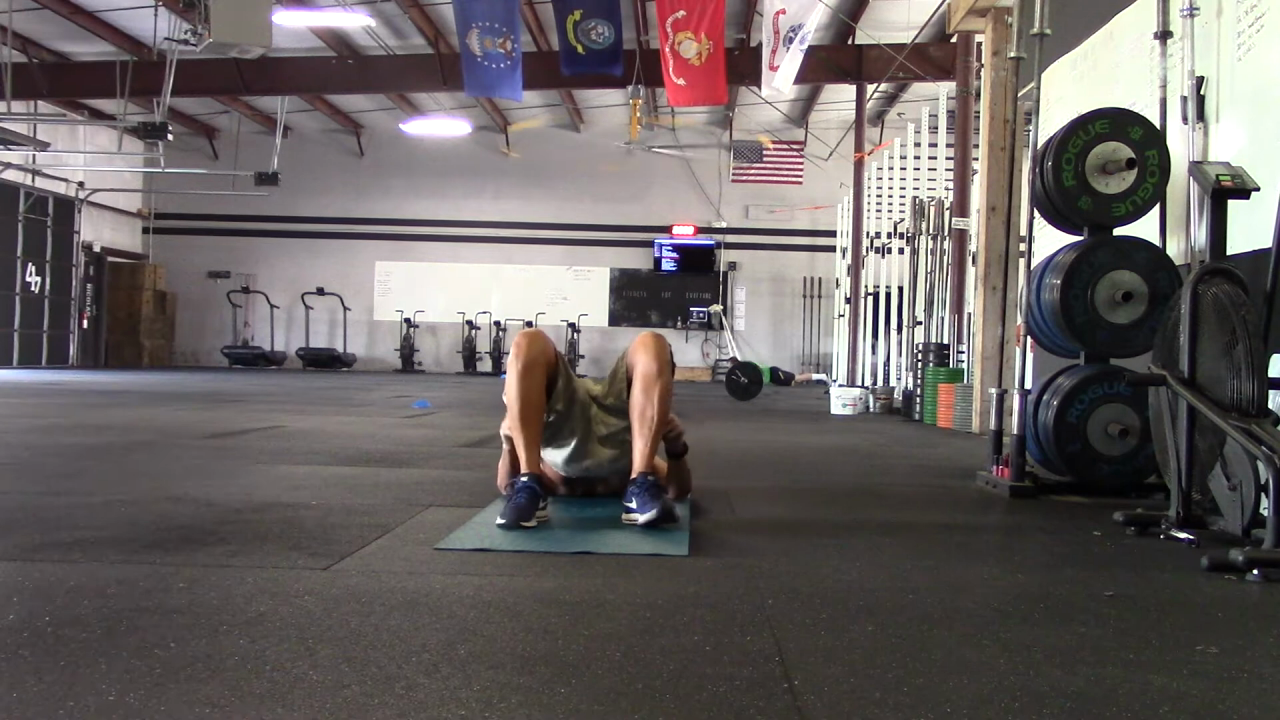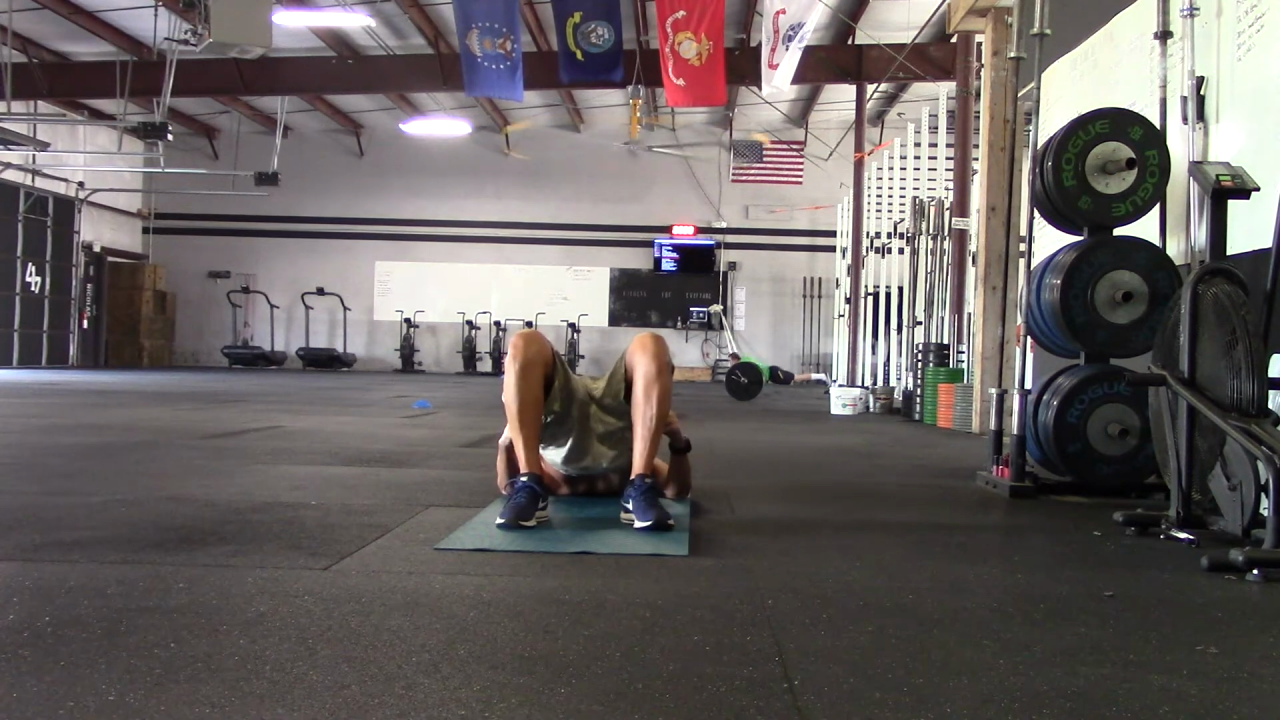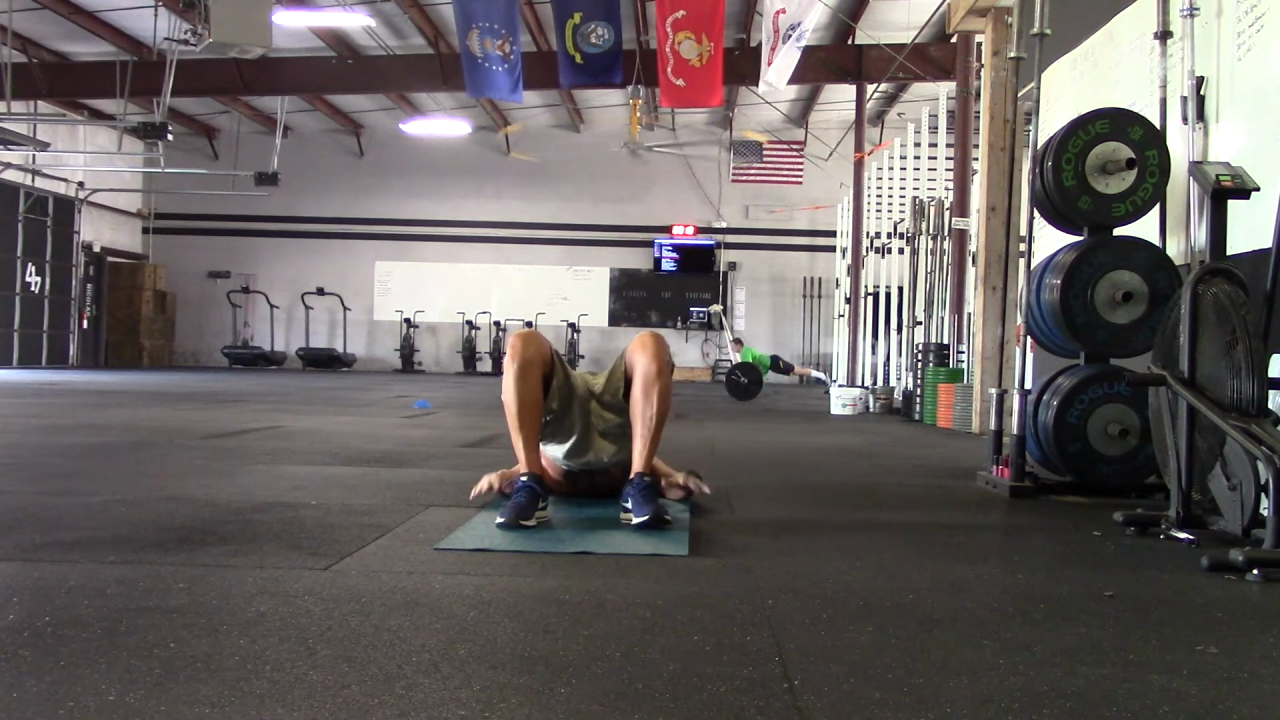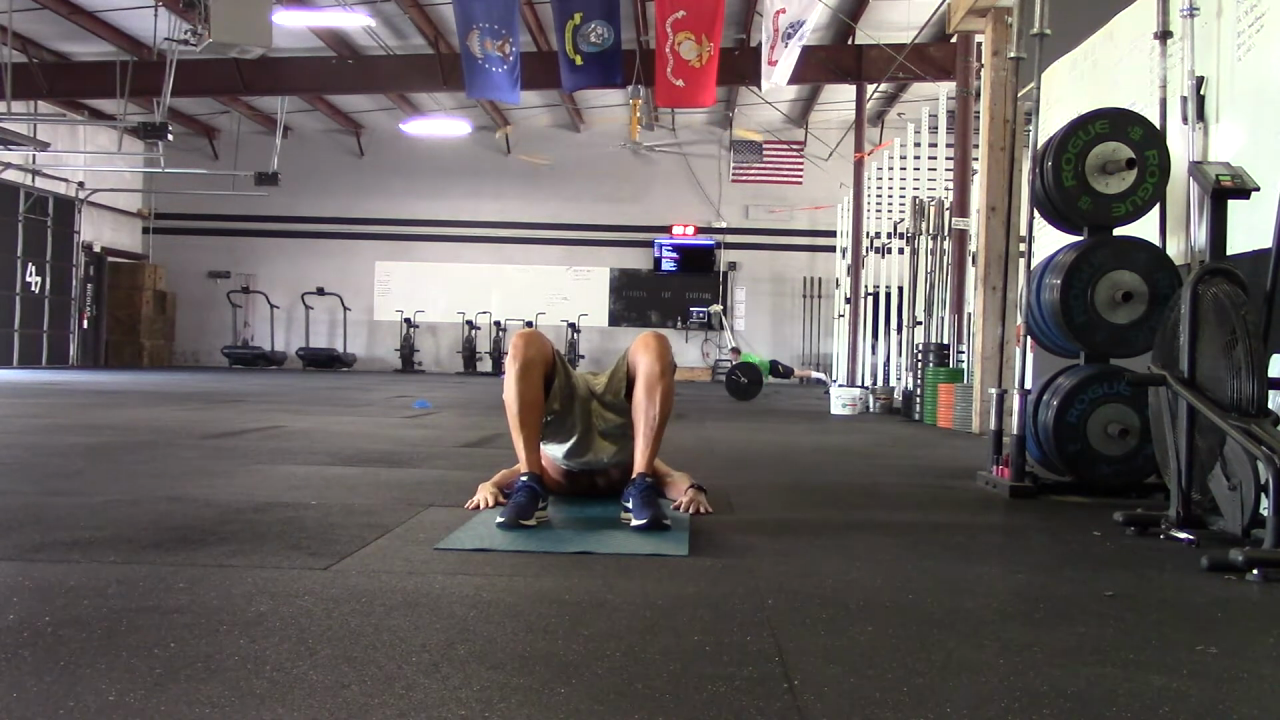
dt=0.7s
person 1, frame 1
left shoulder: (637, 453)
left elbow: (678, 492)
right elbow: (507, 487)
left wrist: (676, 446)
right wrist: (510, 441)
left ankle: (640, 488)
right ankle: (530, 486)
person 1, frame 2
left shoulder: (637, 454)
left elbow: (678, 491)
right elbow: (508, 487)
left wrist: (678, 441)
right wrist: (506, 441)
left ankle: (639, 487)
right ankle: (529, 487)
person 1, frame 3
left shoulder: (640, 455)
left elbow: (675, 487)
left wrist: (686, 479)
right wrist: (497, 476)
right knee: (523, 343)
left ankle: (638, 486)
right ankle: (530, 488)
person 1, frame 4
left shoulder: (640, 455)
left elbow: (669, 476)
right elbow: (518, 470)
left wrist: (692, 489)
right wrist: (490, 484)
left hip: (619, 470)
right hip: (561, 466)
left knee: (652, 344)
right knee: (526, 343)
left ankle: (640, 487)
right ankle: (530, 488)
